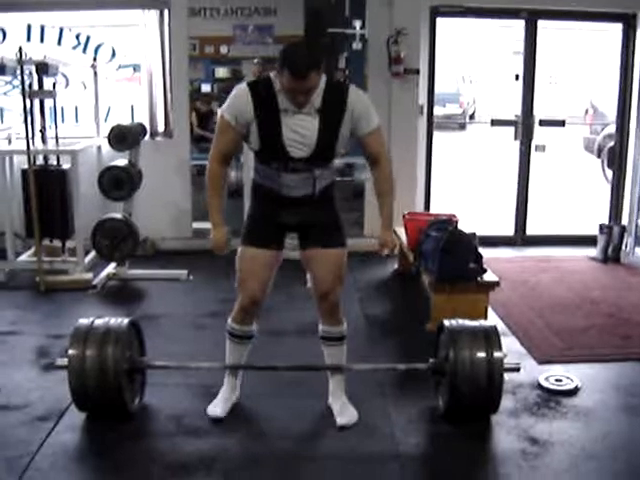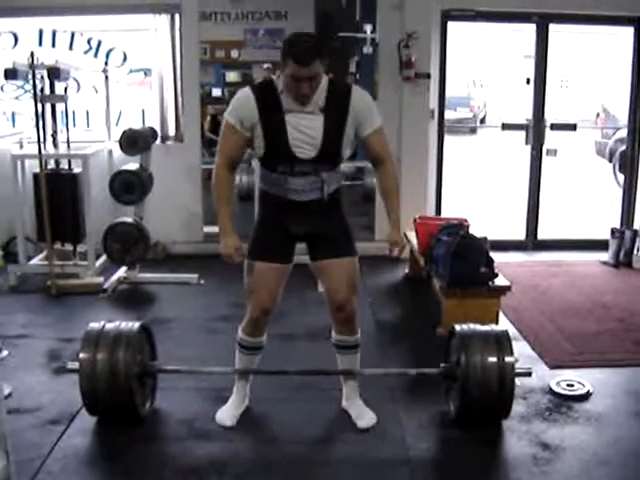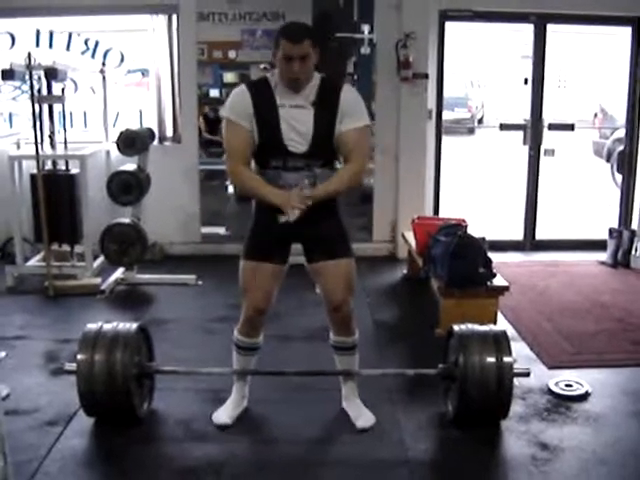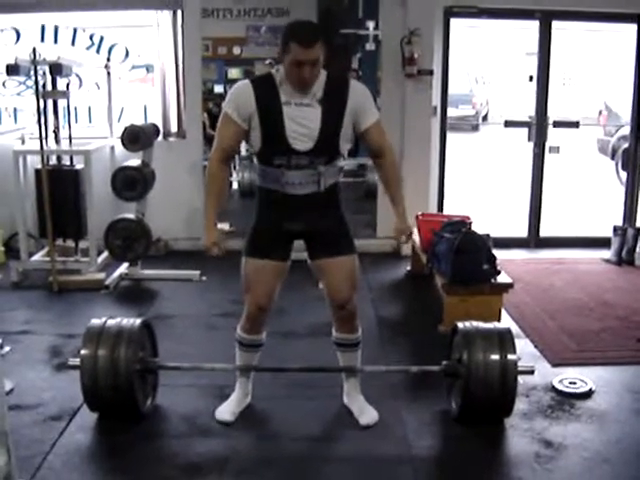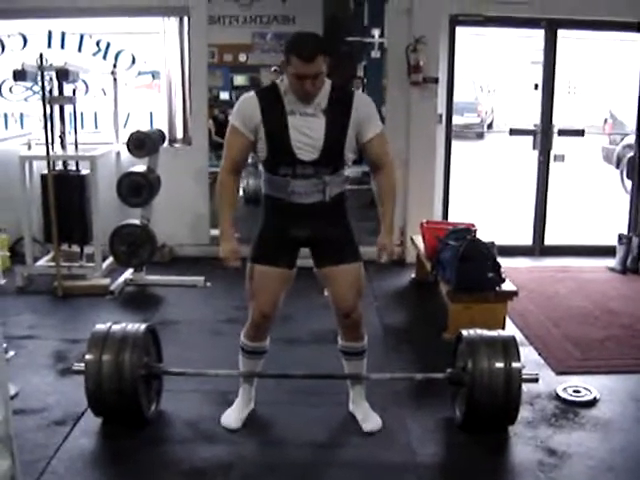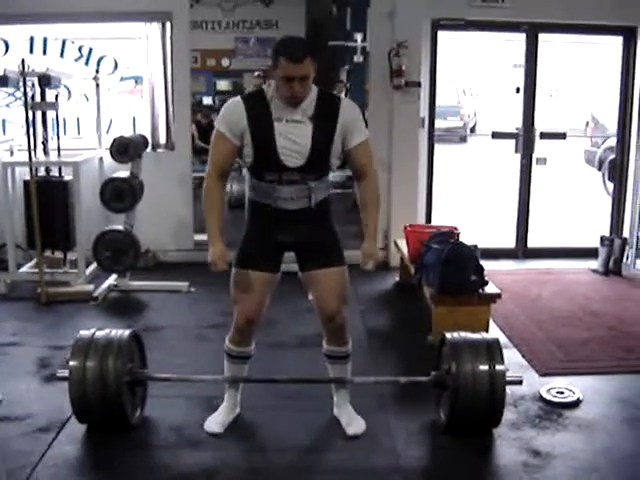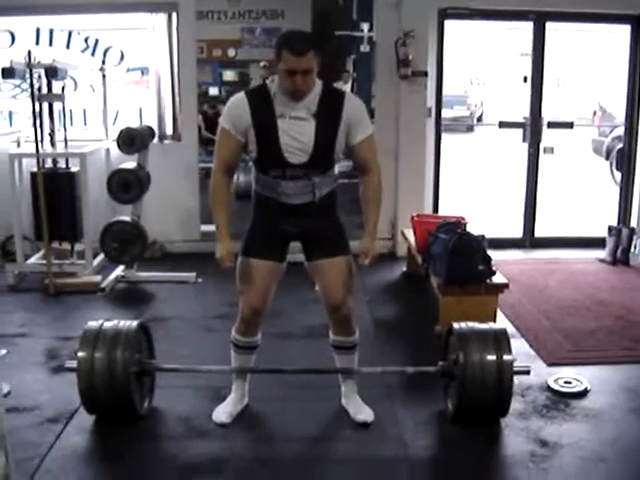
dt=0.7s
person 1, frame 1
left shoulder: (350, 100)
right shoulder: (247, 97)
left elbow: (379, 160)
right elbow: (219, 159)
left wrist: (386, 224)
right wrist: (217, 222)
left hip: (319, 207)
right hip: (268, 205)
left knee: (329, 297)
right knee: (249, 298)
left ankle: (337, 391)
right ankle: (230, 385)
person 1, frame 2
left shoulder: (354, 101)
right shoulder: (251, 101)
left elbow: (383, 162)
right elbow: (225, 167)
left wrist: (395, 224)
right wrist: (227, 231)
left hip: (328, 214)
right hip: (275, 215)
left knee: (344, 306)
right knee: (259, 310)
left ankle: (351, 394)
right ankle: (240, 392)
person 1, frame 3
left shoulder: (344, 97)
right shoulder: (246, 98)
left elbow: (358, 164)
right elbow: (236, 166)
left wrist: (308, 197)
right wrist: (281, 197)
left hip: (323, 214)
right hip: (270, 213)
left knee: (341, 307)
right knee: (253, 309)
left ankle: (350, 395)
right ankle: (239, 393)
person 1, frame 4
left shoulder: (350, 93)
right shoulder: (249, 93)
left elbow: (382, 154)
right elbow: (220, 159)
left wrist: (400, 213)
right wrist: (211, 223)
left hip: (325, 211)
right hip: (273, 211)
left knee: (345, 305)
right knee: (256, 307)
left ankle: (353, 391)
right ankle: (242, 389)
person 1, frame 5
left shoulder: (356, 104)
right shoulder: (255, 105)
left elbow: (383, 167)
right elbow: (230, 171)
left wrist: (387, 229)
right wrist: (226, 234)
left hip: (331, 219)
right hip: (278, 219)
left knee: (351, 312)
right knee: (260, 314)
left ankle: (358, 398)
right ankle: (245, 395)
person 1, frame 6
left shoulder: (342, 111)
right shoulder: (241, 110)
left elbow: (366, 175)
right elbow: (216, 176)
left wrist: (370, 236)
right wrist: (215, 239)
left hip: (316, 223)
right hip: (263, 223)
left knee: (334, 316)
right knee: (244, 319)
left ankle: (342, 402)
right ankle: (231, 401)
person 1, frame 7
left shoulder: (346, 106)
right shoulder: (244, 106)
left elbow: (370, 171)
right elbow: (222, 172)
left wrist: (370, 234)
right wrist: (223, 236)
left hip: (322, 215)
right hip: (268, 215)
left knee: (341, 306)
right knee: (250, 309)
left ankle: (350, 392)
right ankle: (238, 391)
